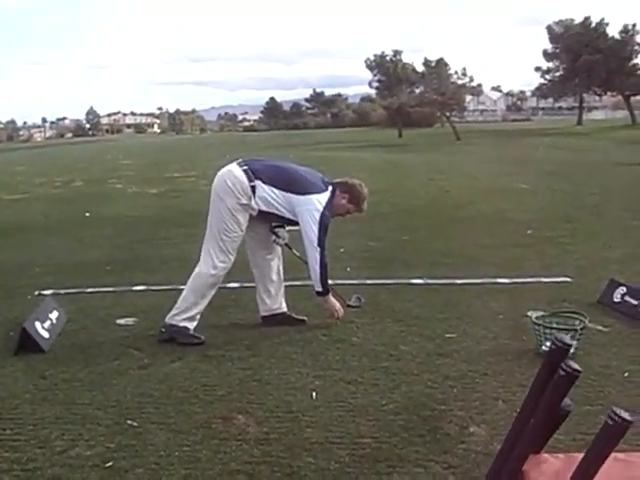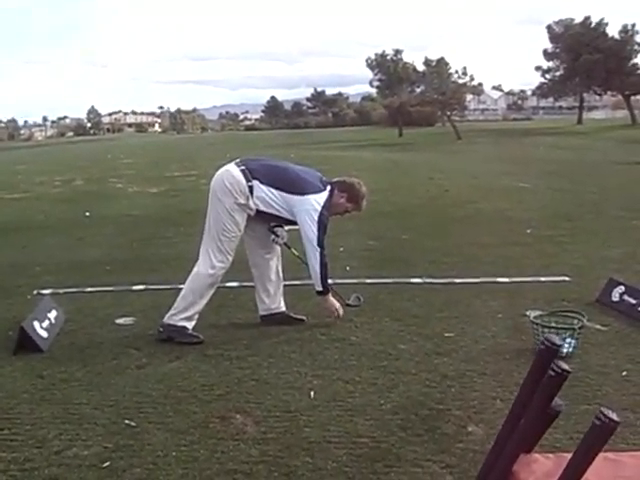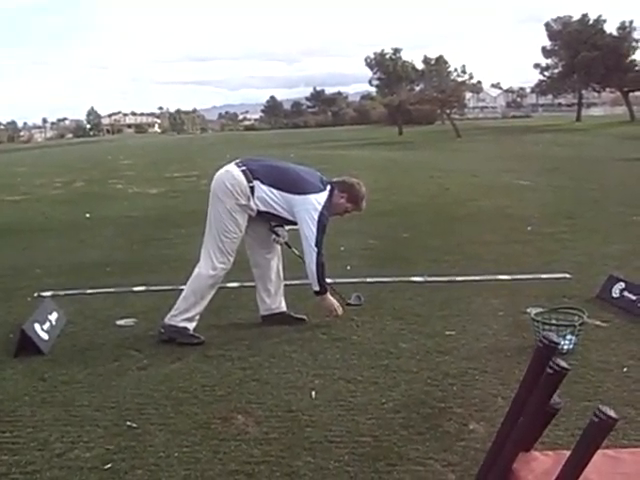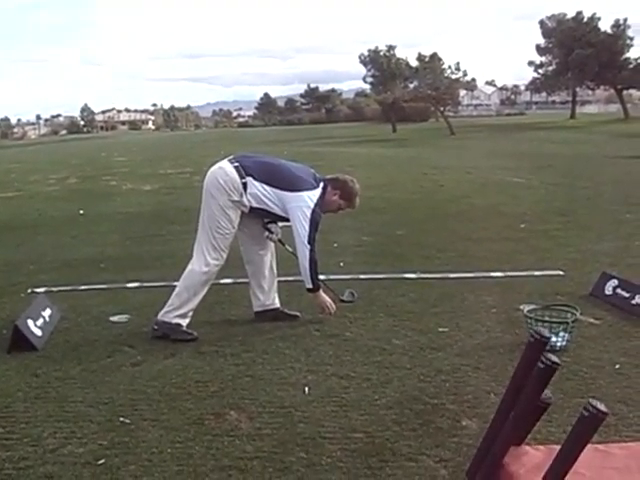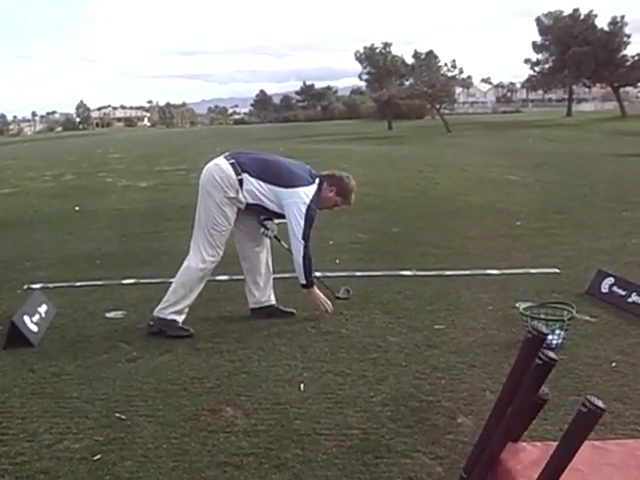
dt=0.5s
person 1, frame 1
left shoulder: (321, 186)
right shoulder: (317, 203)
right elbow: (316, 251)
left wrist: (278, 224)
right wrist: (325, 296)
left hip: (240, 180)
right hip: (236, 186)
left knee: (266, 249)
right knee: (218, 261)
left ankle: (273, 310)
right ankle: (177, 323)
person 1, frame 2
left shoulder: (320, 185)
right shoulder: (315, 204)
right elbow: (316, 251)
left wrist: (277, 225)
right wrist: (325, 295)
left hip: (239, 180)
right hip: (234, 186)
left knee: (267, 248)
right knee: (216, 261)
left ankle: (272, 310)
right ankle: (175, 323)
person 1, frame 3
left shoulder: (320, 185)
right shoulder: (316, 204)
right elbow: (313, 251)
left wrist: (278, 225)
right wrist: (323, 294)
left hip: (238, 180)
right hip: (235, 187)
left knee: (267, 248)
right knee: (217, 262)
left ankle: (273, 309)
right ankle: (176, 325)
person 1, frame 4
left shoulder: (313, 181)
right shoulder: (308, 201)
right elbow: (306, 248)
left wrist: (270, 221)
right wrist: (316, 291)
left hip: (231, 175)
right hip: (227, 183)
left knee: (261, 244)
right knee: (210, 258)
left ankle: (266, 306)
right ankle: (169, 321)
person 1, frame 5
left shoulder: (309, 178)
right shoulder: (304, 197)
right elbow: (300, 245)
left wrist: (265, 217)
right wrist: (310, 289)
left hip: (227, 173)
right hip: (224, 180)
left knee: (256, 241)
right knee: (206, 255)
left ankle: (262, 303)
right ankle: (164, 317)
